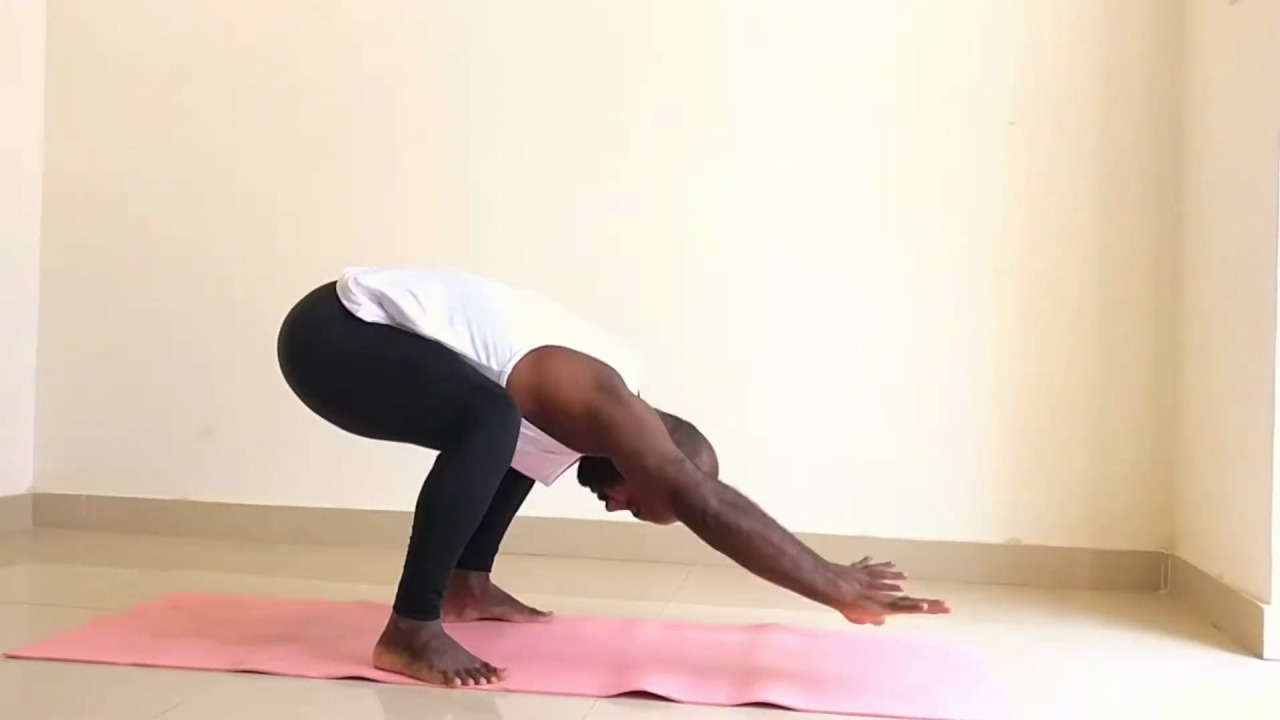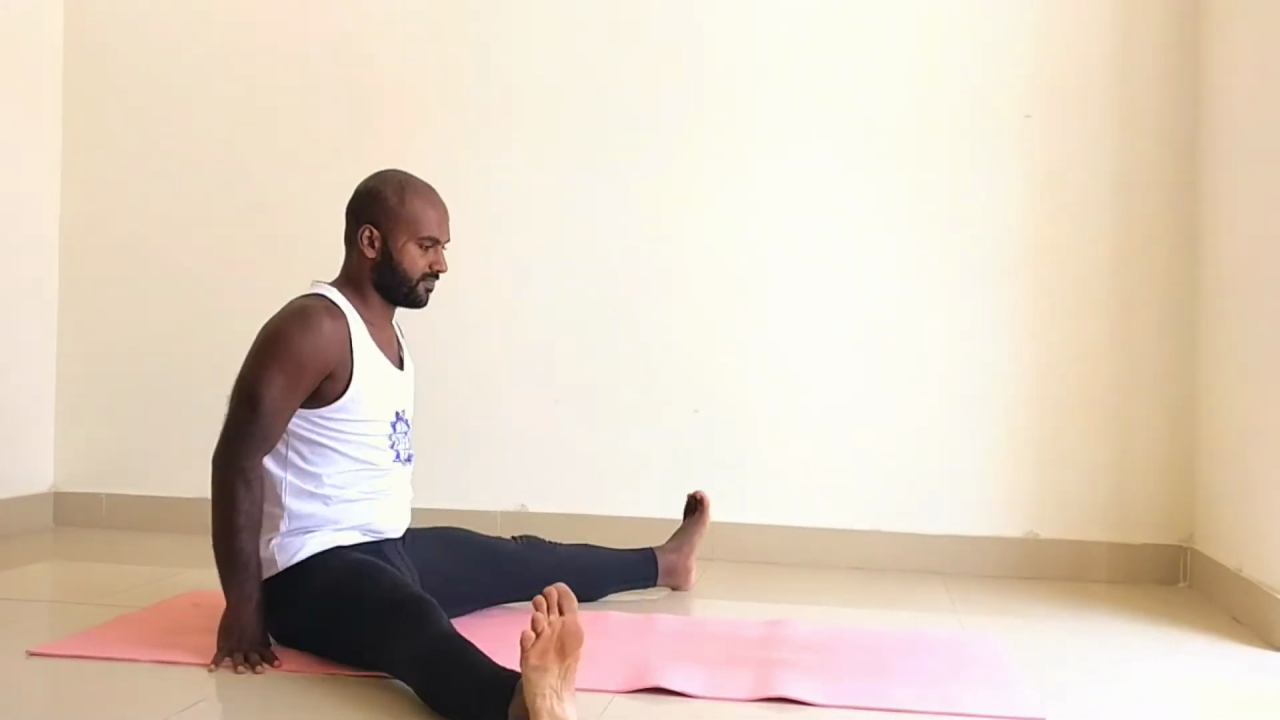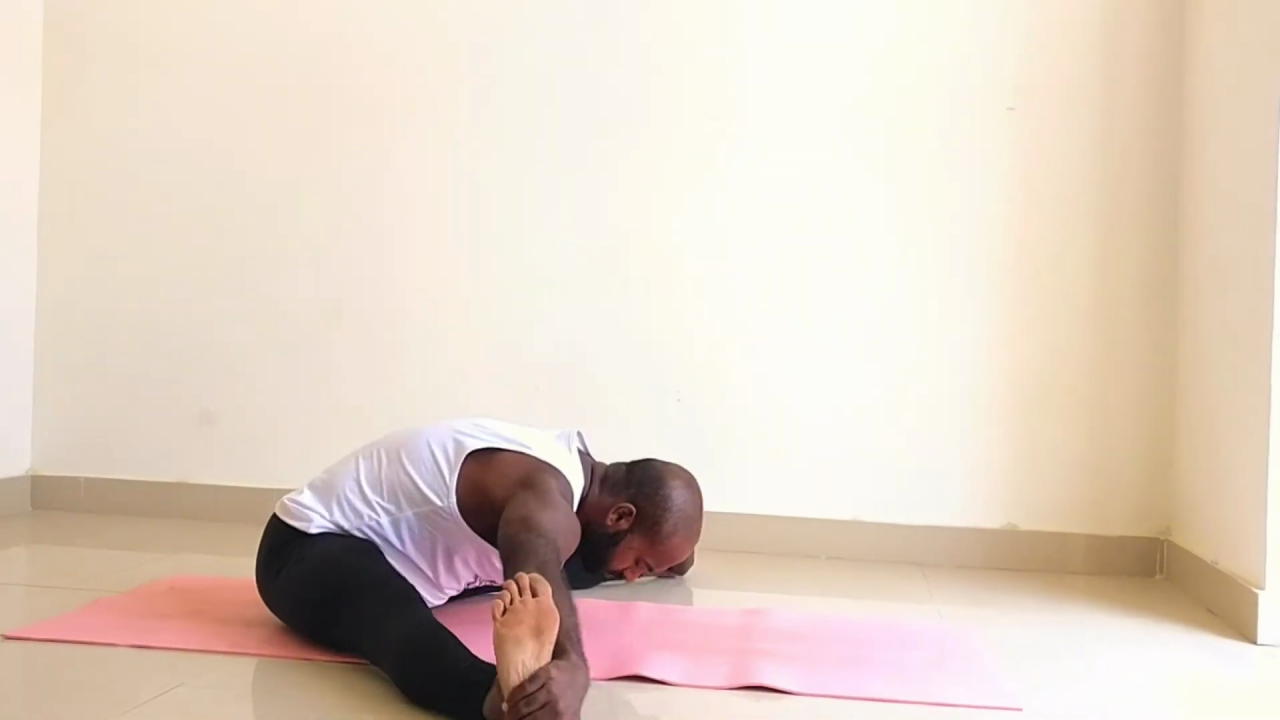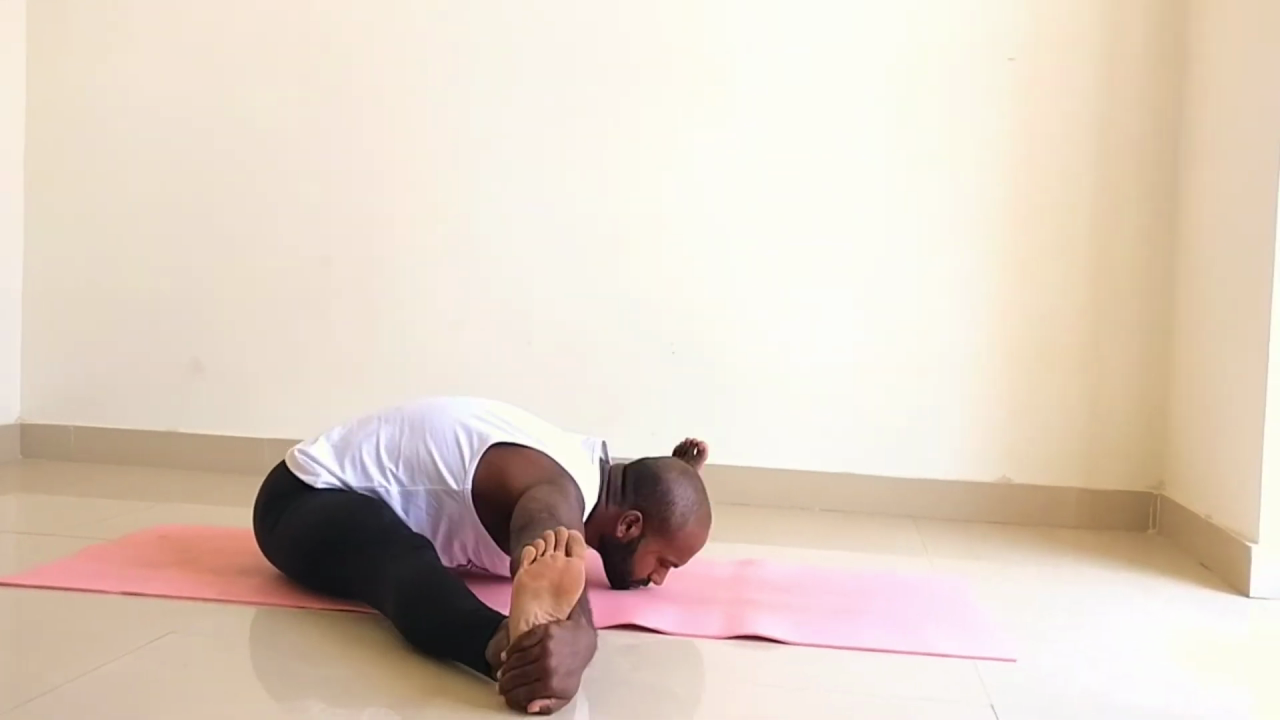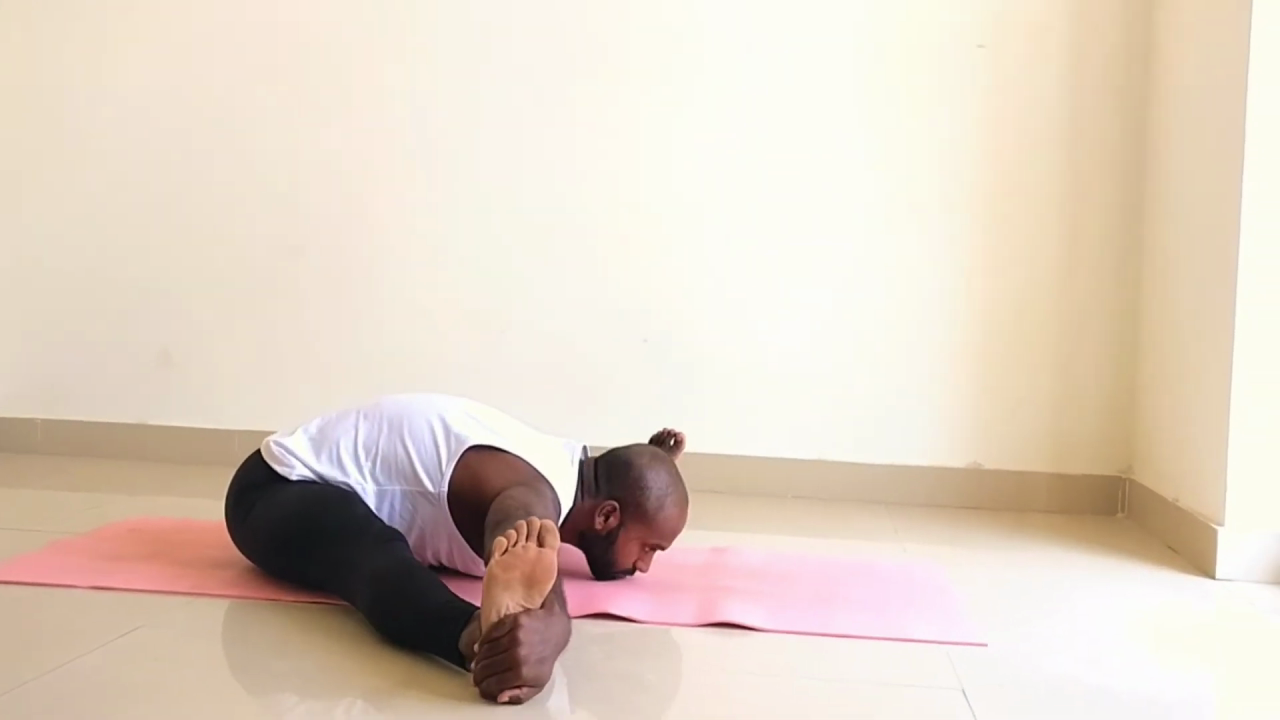
dt=1s
person 1, frame 1
left shoulder: (605, 395)
right shoulder: (607, 401)
left elbow: (718, 500)
right elbow: (714, 515)
left wrist: (834, 575)
right wrist: (842, 588)
left hip: (372, 324)
right hip: (333, 332)
right knee: (488, 423)
left ankle: (467, 584)
right ankle: (410, 631)
person 1, frame 2
left shoulder: (379, 325)
right shoulder: (315, 328)
right elbow: (236, 460)
right wrist: (243, 606)
left hip: (387, 550)
right hip: (309, 573)
left knee: (525, 562)
right knee: (415, 622)
left ankle: (662, 565)
person 1, frame 3
left shoulder: (576, 468)
right shoulder: (546, 493)
right elbow: (539, 594)
right wrist: (571, 670)
left hip: (375, 539)
right hip: (308, 546)
right knee: (395, 610)
person 1, frame 4
left shoulder: (593, 468)
right shoulder: (558, 493)
right elbow: (547, 566)
left wrist: (675, 476)
right wrist: (575, 637)
left hip: (364, 480)
right hip: (307, 497)
right knee: (404, 560)
person 1, frame 5
left shoulder: (571, 466)
right shoulder: (531, 494)
right elbow: (528, 571)
left wrist: (648, 470)
right wrist: (548, 628)
left hip: (334, 470)
right hip: (280, 488)
right knee: (377, 554)
